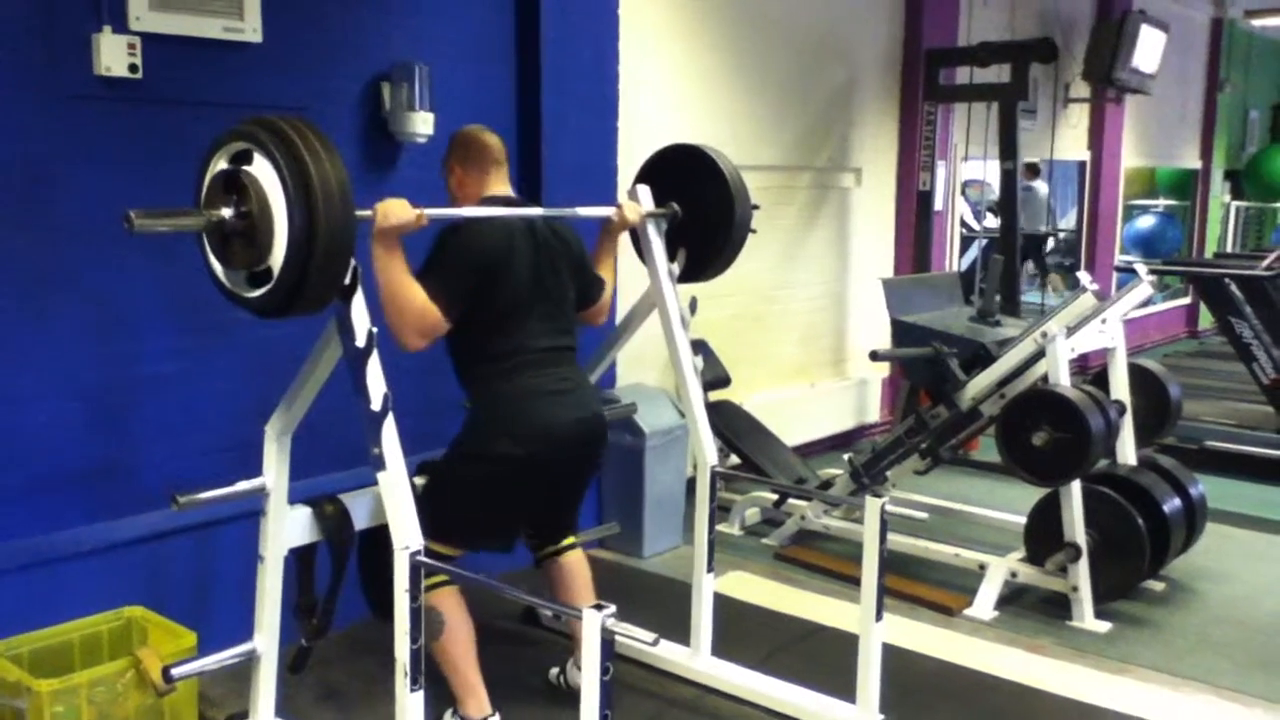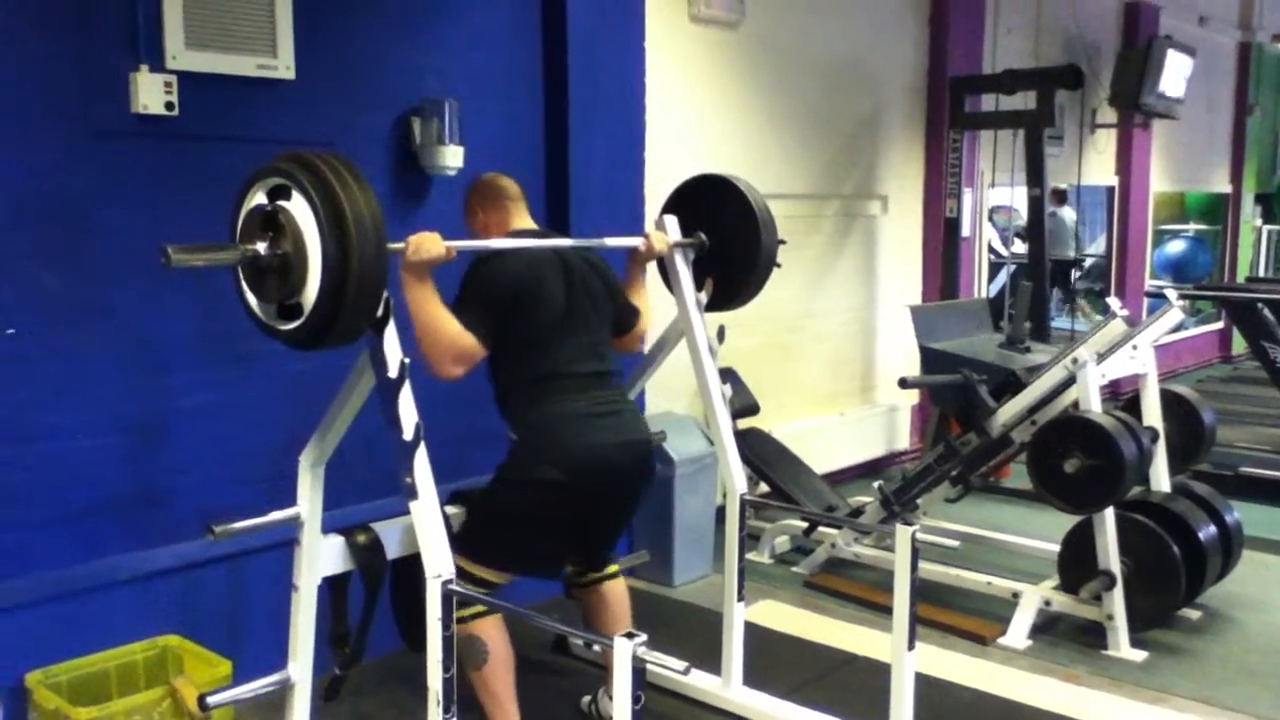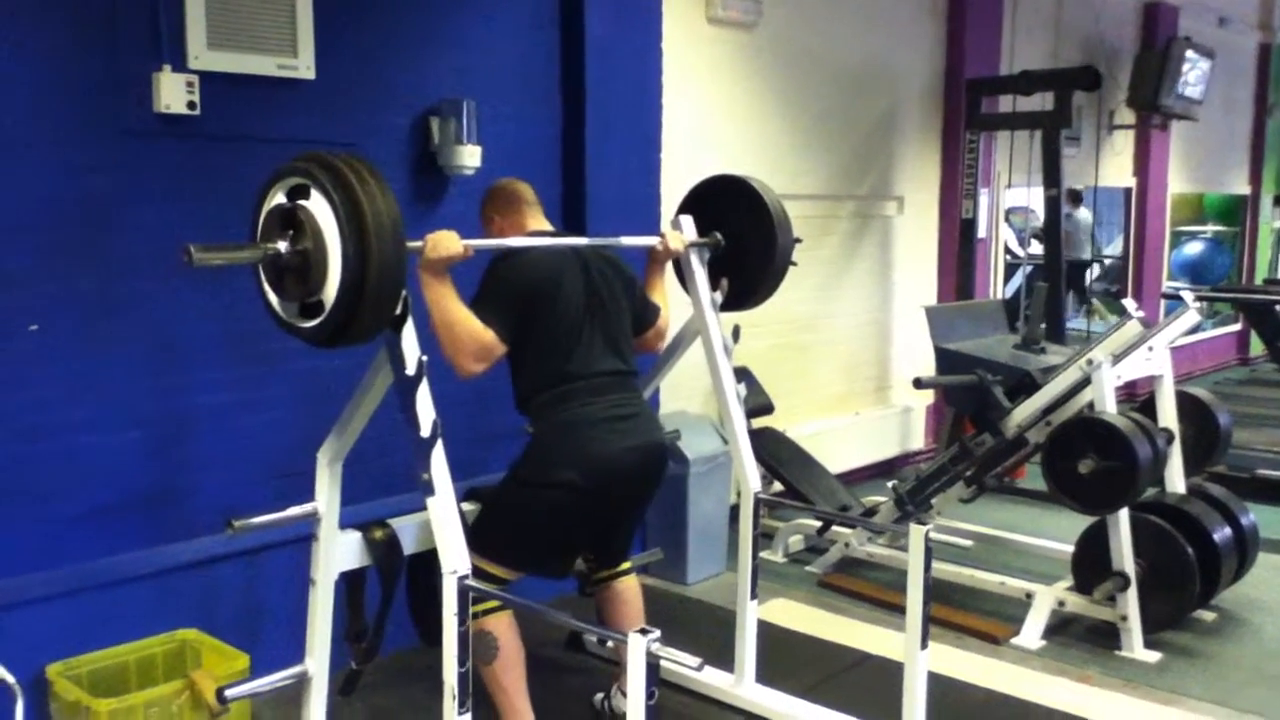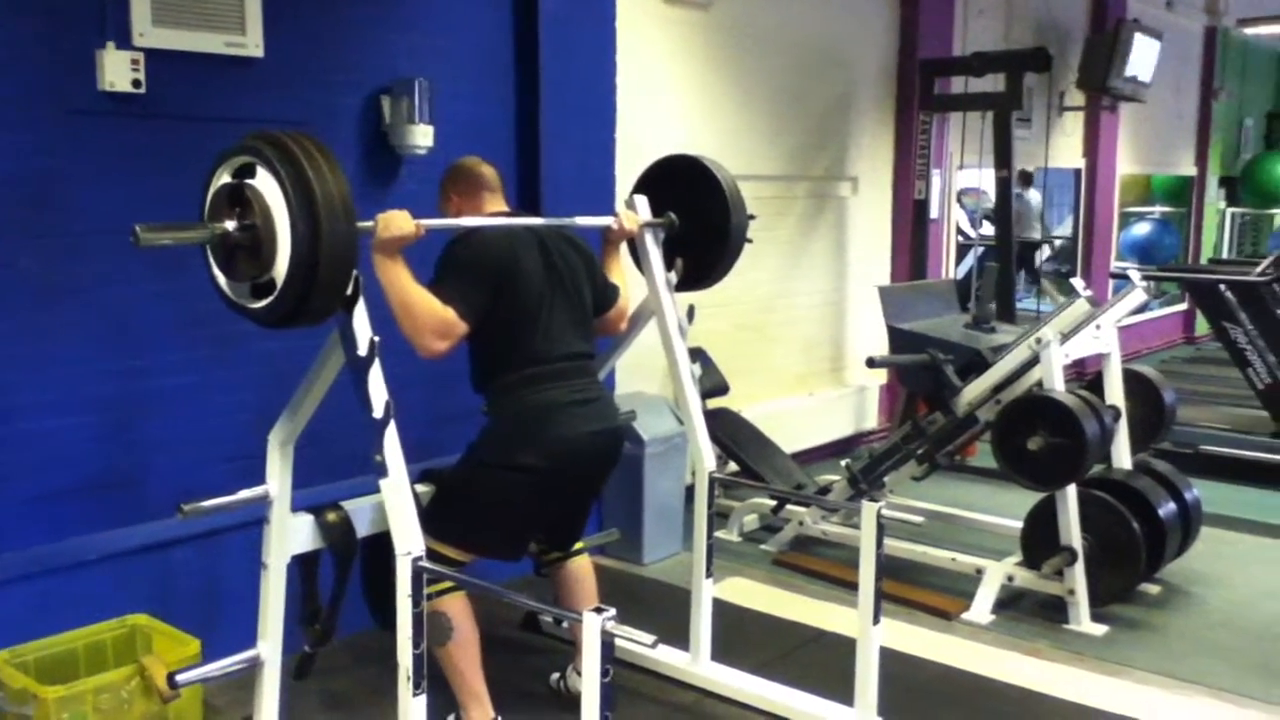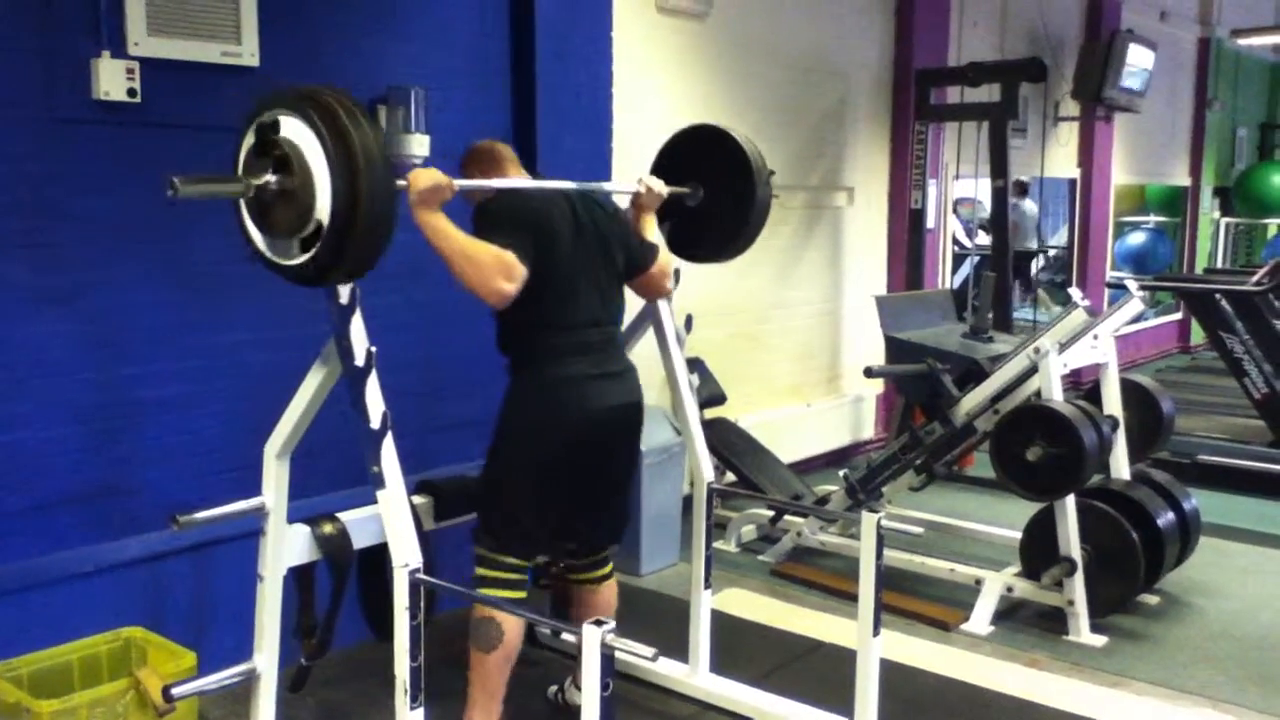
dt=1s
person 1, frame 1
left shoulder: (468, 234)
right shoulder: (558, 230)
left elbow: (416, 331)
right elbow: (596, 311)
left wrist: (386, 244)
right wrist: (613, 236)
left hip: (513, 425)
right hip: (582, 415)
left knee: (424, 559)
right knee: (553, 534)
right ankle: (588, 666)
person 1, frame 2
left shoulder: (496, 268)
right shoulder: (588, 260)
left elbow: (451, 359)
right elbow: (632, 337)
left wrist: (416, 275)
right wrist: (641, 264)
left hip: (559, 452)
right hip: (630, 440)
left knee: (463, 587)
right knee: (593, 562)
person 1, frame 3
left shoulder: (515, 267)
right shoulder: (606, 261)
left elbow: (471, 355)
right elbow: (653, 337)
left wrist: (434, 275)
right wrist: (659, 265)
left hip: (575, 450)
right hip: (644, 440)
left knee: (477, 581)
right knee: (609, 558)
person 1, frame 4
left shoulder: (475, 248)
right shoulder: (566, 241)
left elbow: (434, 335)
right elbow: (615, 319)
left wrist: (388, 256)
right wrist: (615, 247)
left hip: (535, 434)
right hip: (601, 425)
left knee: (430, 562)
right knee: (560, 539)
right ankle: (588, 670)
person 1, frame 5
left shoulder: (505, 208)
right shoulder: (597, 205)
left elbow: (499, 283)
right elbow: (659, 281)
left wrist: (430, 212)
right wrist: (646, 213)
left hip: (552, 402)
right hip: (619, 396)
left knee: (503, 565)
right knee: (592, 552)
